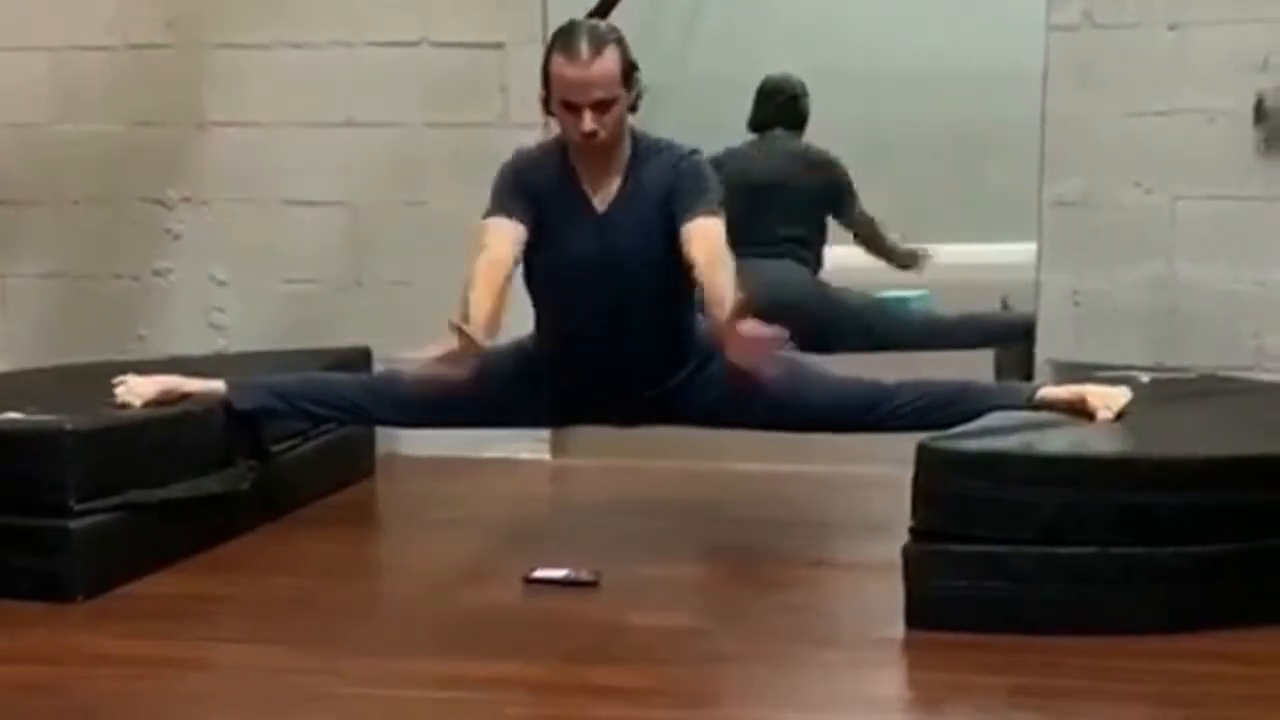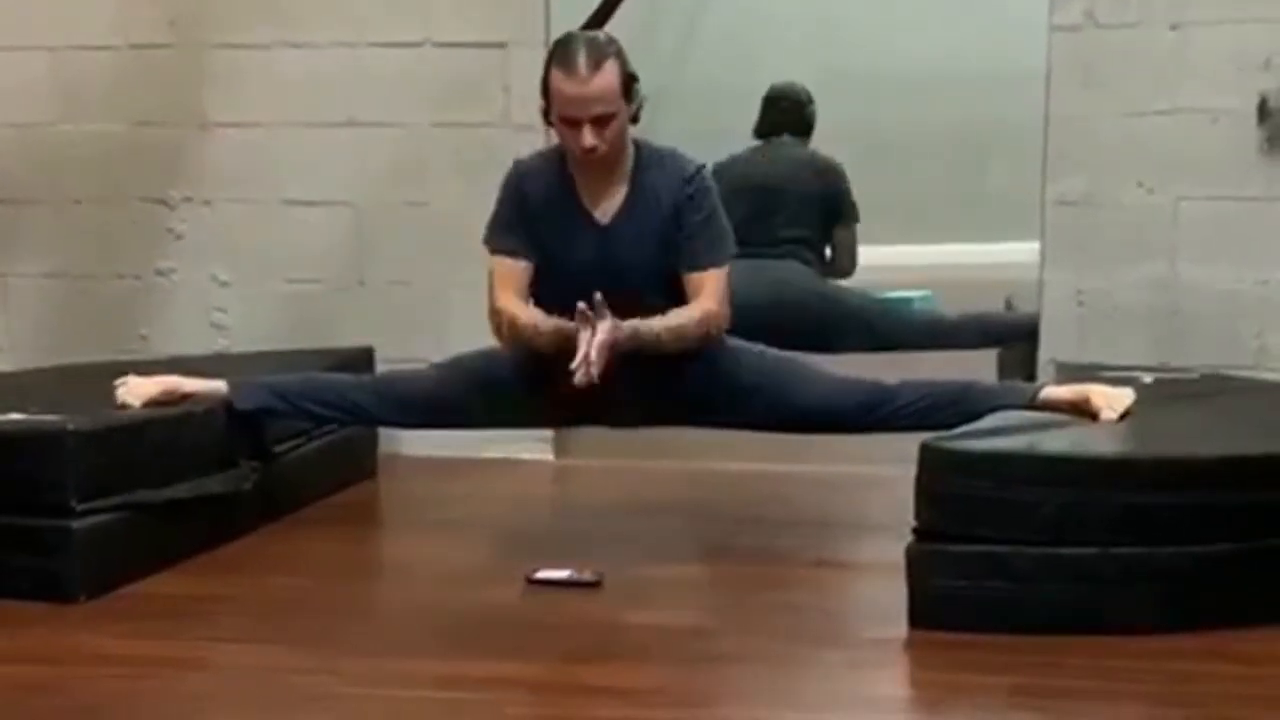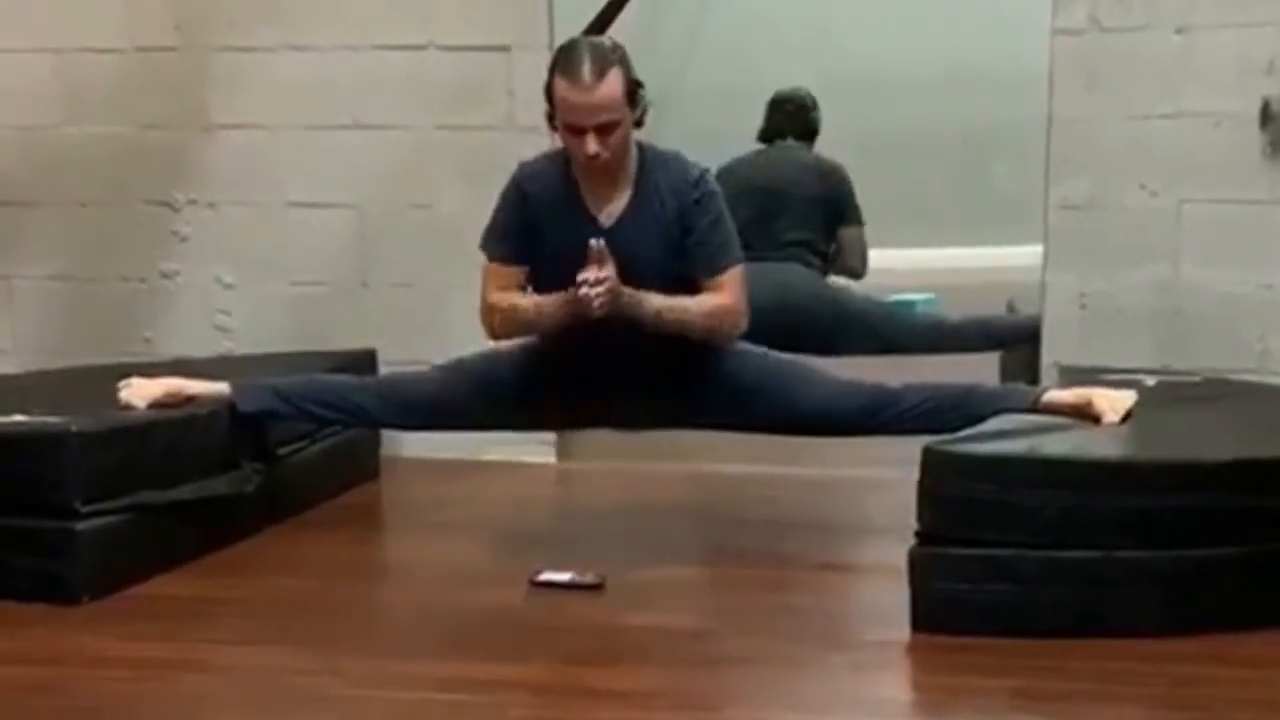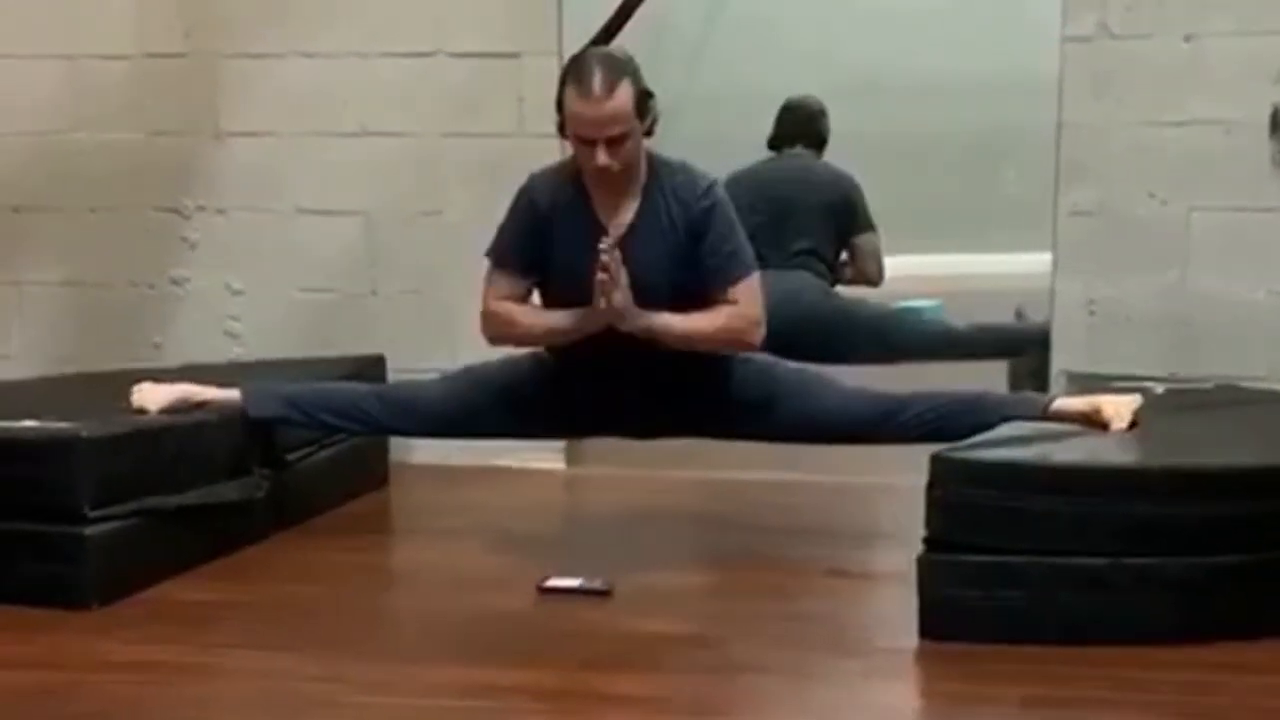
dt=0.4s
person 1, frame 1
left shoulder: (678, 170)
right shoulder: (526, 174)
left elbow: (708, 258)
right elbow: (495, 259)
left wrist: (731, 324)
right wrist: (471, 334)
left hip: (674, 366)
right hip: (552, 373)
left knee: (856, 403)
right knee: (387, 396)
person 1, frame 2
left shoulder: (683, 183)
right shoulder: (526, 185)
left elbow: (712, 316)
right elbow: (506, 315)
left wrist: (626, 334)
right wrist: (573, 335)
left hip: (676, 370)
right hip: (553, 370)
left knee: (859, 403)
right knee: (386, 398)
person 1, frame 3
left shoulder: (686, 185)
right shoulder: (529, 187)
left elbow: (730, 316)
right elbow: (497, 314)
left wrist: (632, 300)
right wrist: (573, 303)
left hip: (683, 374)
right hip: (560, 376)
left knee: (867, 406)
right knee: (387, 401)
person 1, frame 4
left shoulder: (697, 198)
right shoulder: (540, 198)
left elbow: (748, 327)
right elbow: (497, 318)
left wrist: (642, 318)
right wrist: (586, 317)
left hip: (694, 384)
right hip: (569, 384)
left knee: (874, 414)
right knee: (402, 408)
person 2, frame 1
left shoulder: (720, 165)
right shoulder: (821, 165)
right elbow: (862, 226)
right wrist: (897, 255)
right hip: (792, 292)
right knee: (926, 328)
right ankle: (1033, 328)
person 2, frame 2
left shoulder: (723, 172)
right shoulder: (825, 170)
right elbow: (845, 263)
left hip: (730, 297)
right hip: (795, 293)
right knee: (921, 327)
right ankle: (1034, 327)
person 2, frame 3
left shoulder: (727, 174)
right shoulder: (828, 173)
right elbow: (855, 264)
right hip: (797, 296)
right knee: (925, 330)
right ankle: (1034, 329)
person 2, frame 4
left shoulder: (736, 183)
right shoulder: (838, 182)
right elbow: (871, 273)
right hip: (804, 306)
right knee: (935, 336)
right ankle: (1041, 338)
